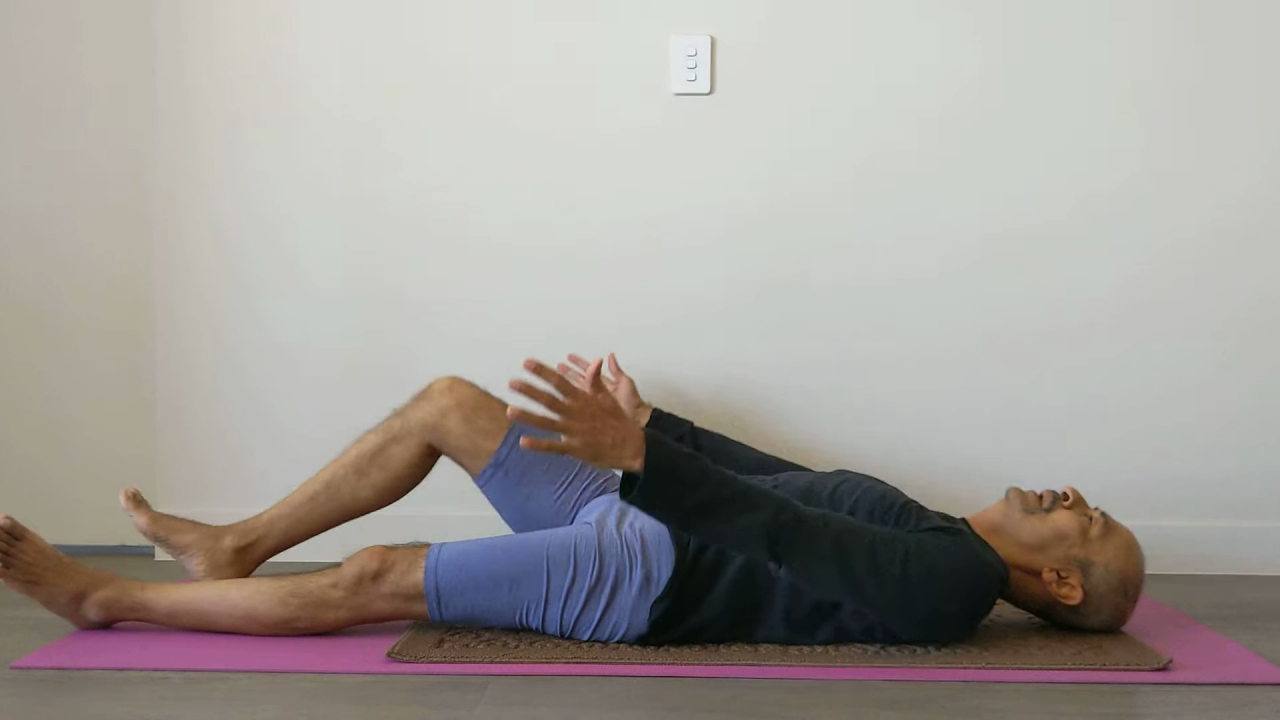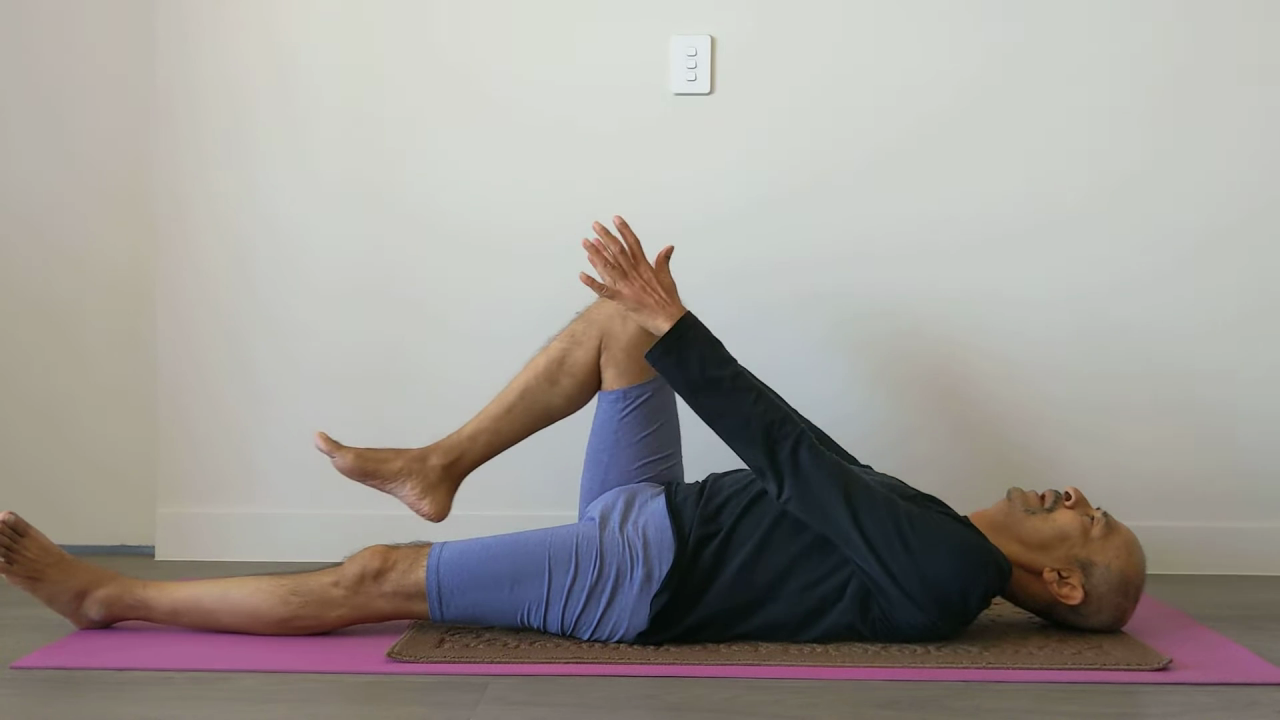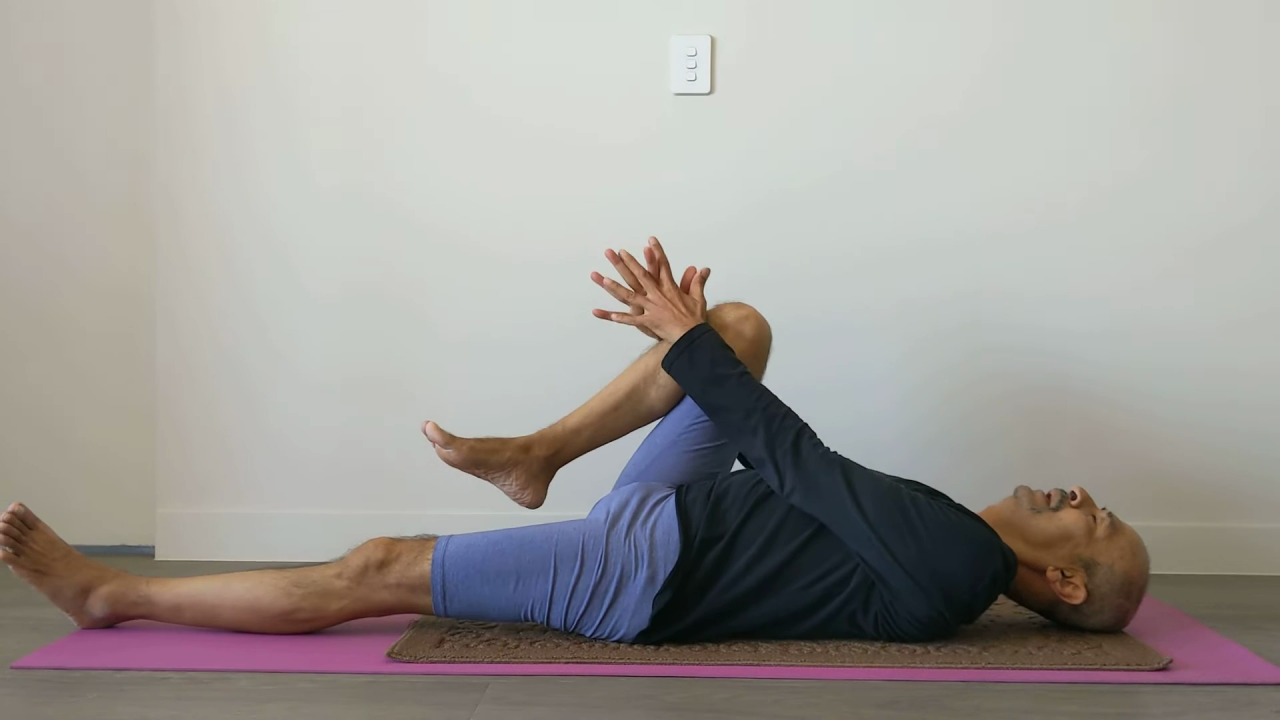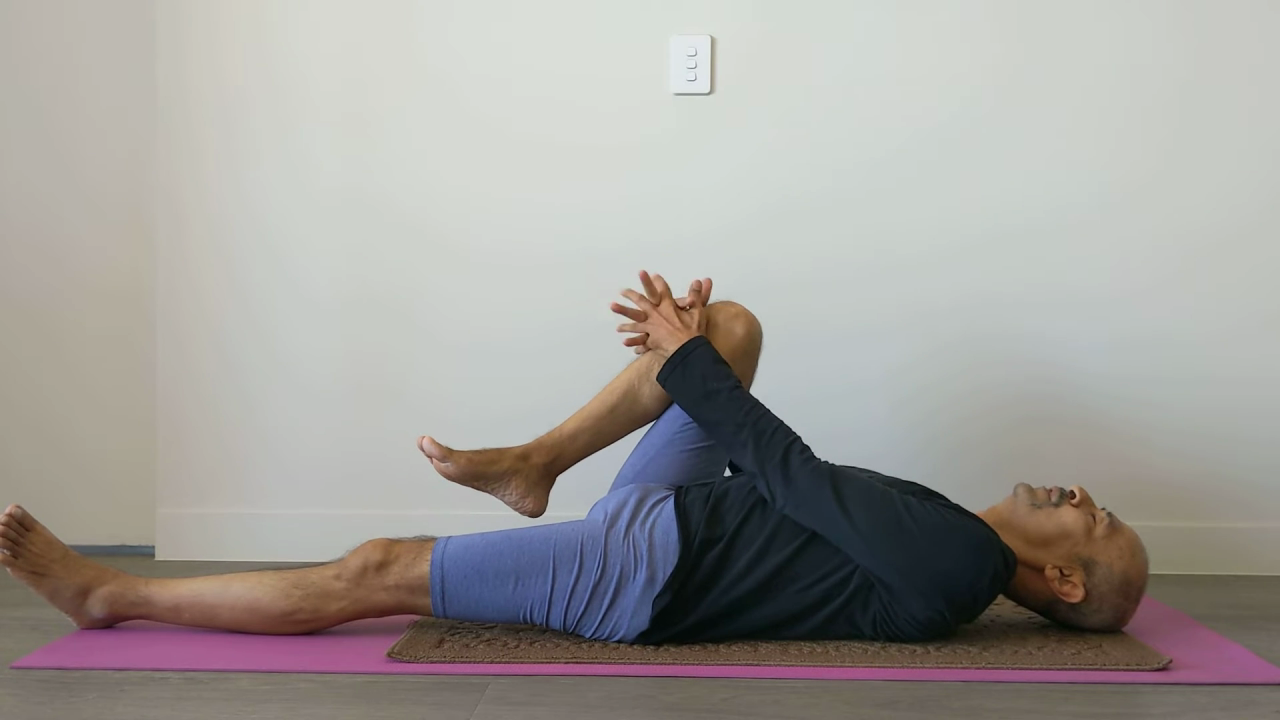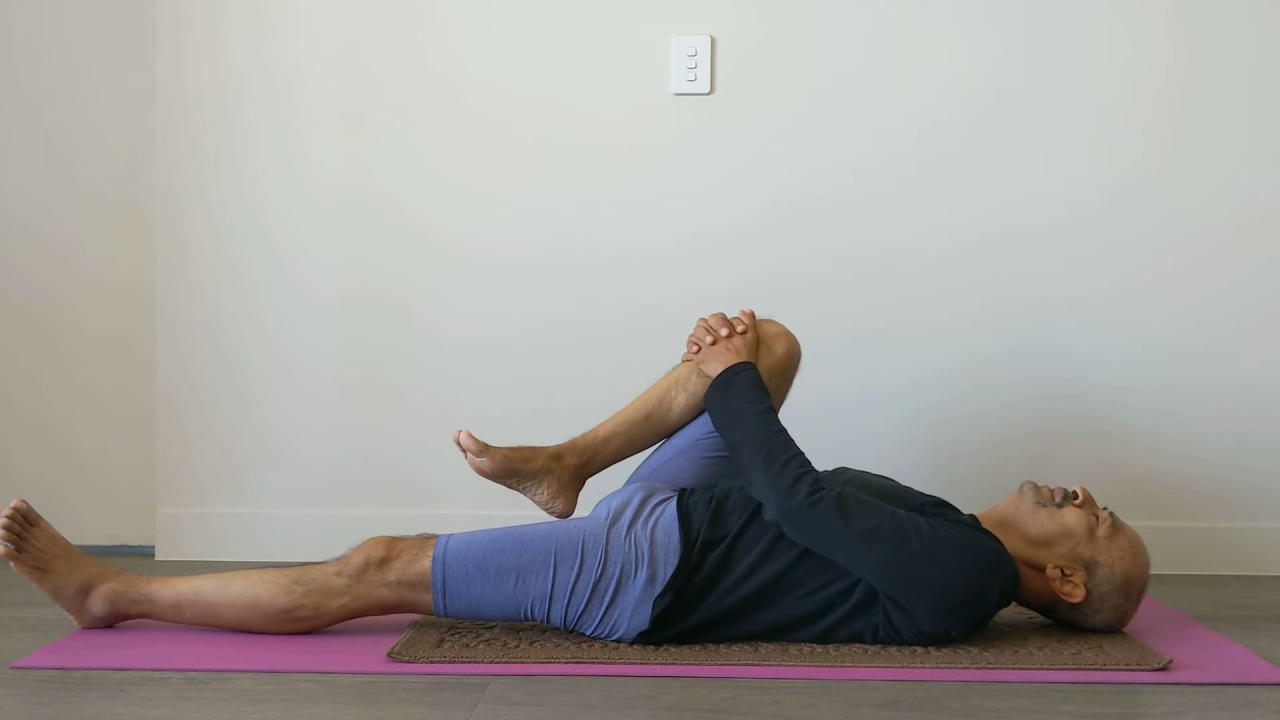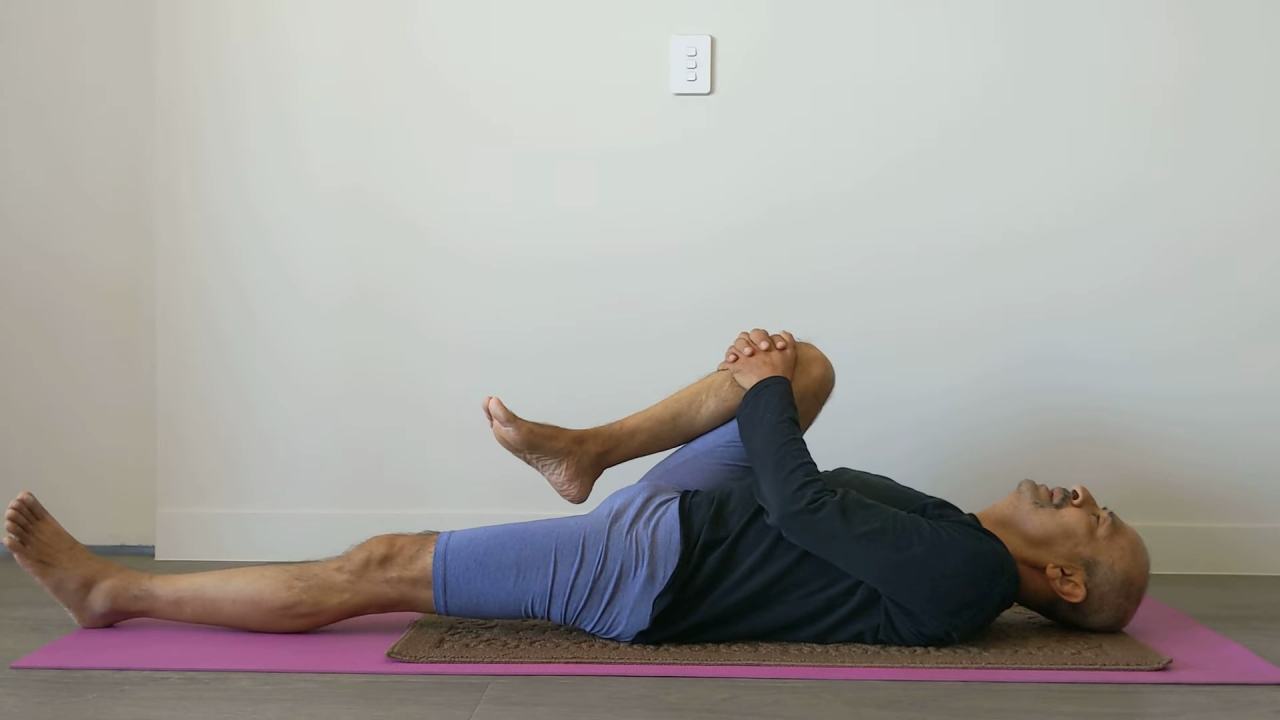
dt=0.5s
person 1, frame 1
left shoulder: (946, 585)
right shoulder: (927, 537)
left elbow: (789, 538)
right elbow: (782, 483)
left wrist: (635, 451)
right wrist: (645, 434)
left hip: (640, 583)
right hip: (648, 534)
left knee: (371, 582)
right knee: (444, 405)
left ankle: (103, 601)
right ankle: (235, 547)
person 1, frame 2
left shoulder: (943, 573)
right shoulder: (932, 536)
left elbow: (788, 458)
right elbow: (806, 468)
left wrist: (670, 327)
right wrist: (659, 324)
left hip: (634, 578)
right hip: (653, 518)
left knee: (369, 582)
right knee: (611, 325)
left ankle: (110, 600)
right ankle: (432, 469)
person 1, frame 3
left shoulder: (953, 564)
right shoulder: (942, 540)
left elbow: (800, 464)
right elbow: (805, 481)
left wrist: (684, 341)
right wrist: (695, 338)
left hip: (641, 571)
right hip: (663, 519)
left knee: (371, 573)
right knee: (741, 328)
left ankle: (109, 591)
right ankle: (535, 456)
person 1, frame 4
left shoulder: (954, 563)
right shoulder: (942, 543)
left elbow: (790, 477)
right elbow: (801, 497)
left wrist: (680, 357)
right wrist: (691, 348)
left hip: (640, 572)
right hip: (665, 519)
left knee: (373, 572)
right knee: (731, 328)
left ankle: (111, 594)
right ankle: (533, 465)
person 1, frame 5
left shoulder: (956, 576)
right shoulder: (950, 545)
left elbow: (794, 502)
right elbow: (816, 504)
left wrist: (725, 382)
right wrist: (737, 366)
left hip: (641, 572)
right hip: (667, 519)
left knee: (373, 571)
right knee: (768, 342)
left ankle: (110, 592)
right ankle: (563, 466)
person 1, frame 6
left shoulder: (963, 573)
right shoulder: (955, 546)
left elbow: (799, 508)
right elbow: (824, 506)
left wrist: (761, 389)
right wrist: (774, 379)
left hip: (646, 572)
right hip: (674, 521)
left knee: (377, 568)
right knee: (804, 364)
left ankle: (111, 590)
right ankle: (584, 451)
